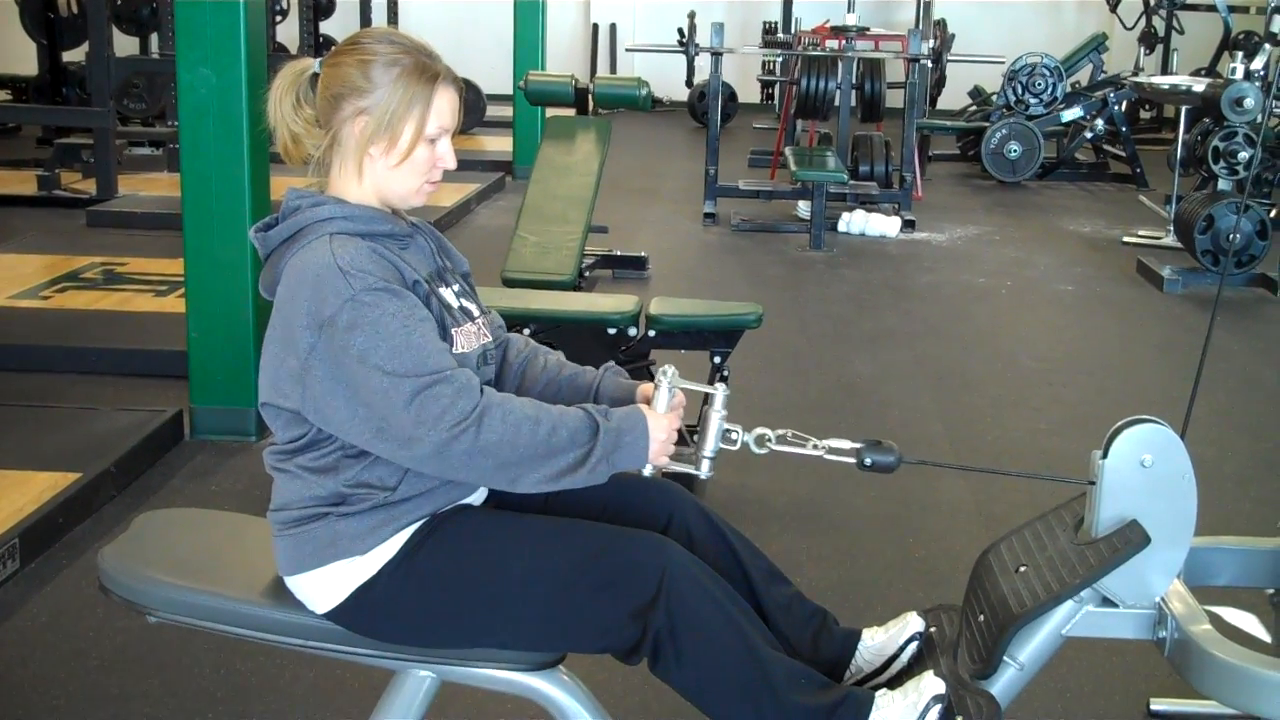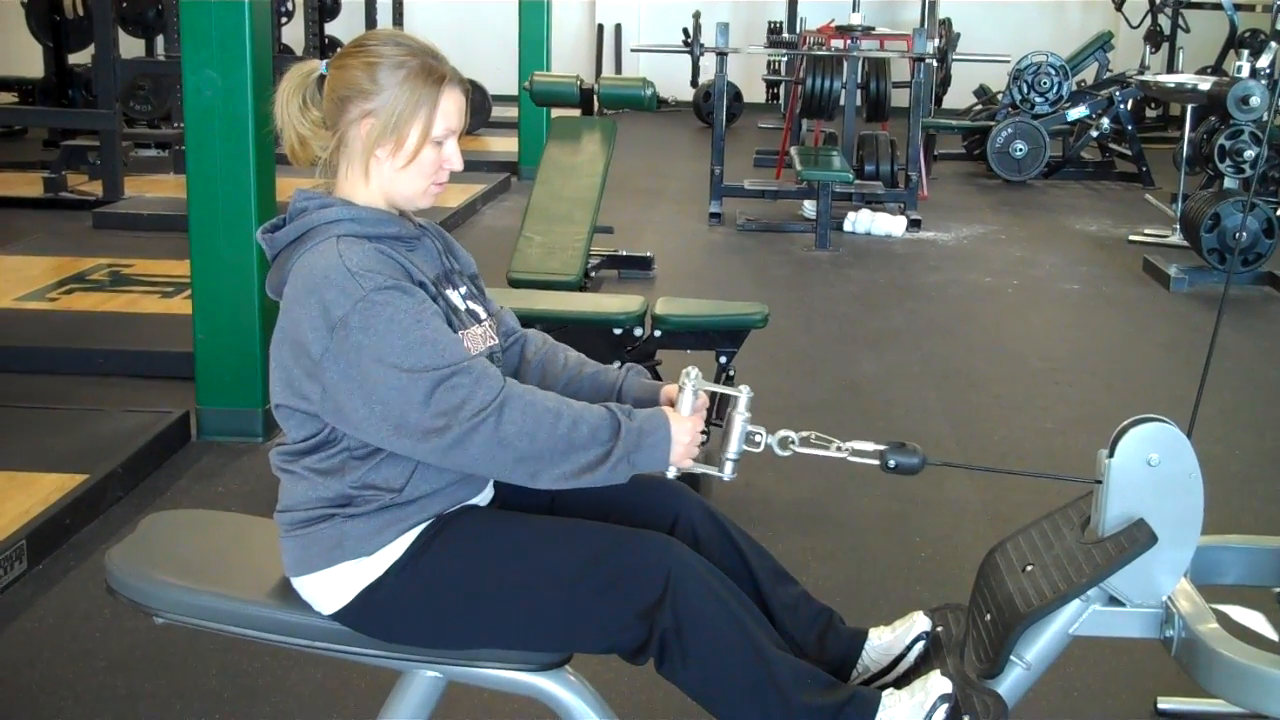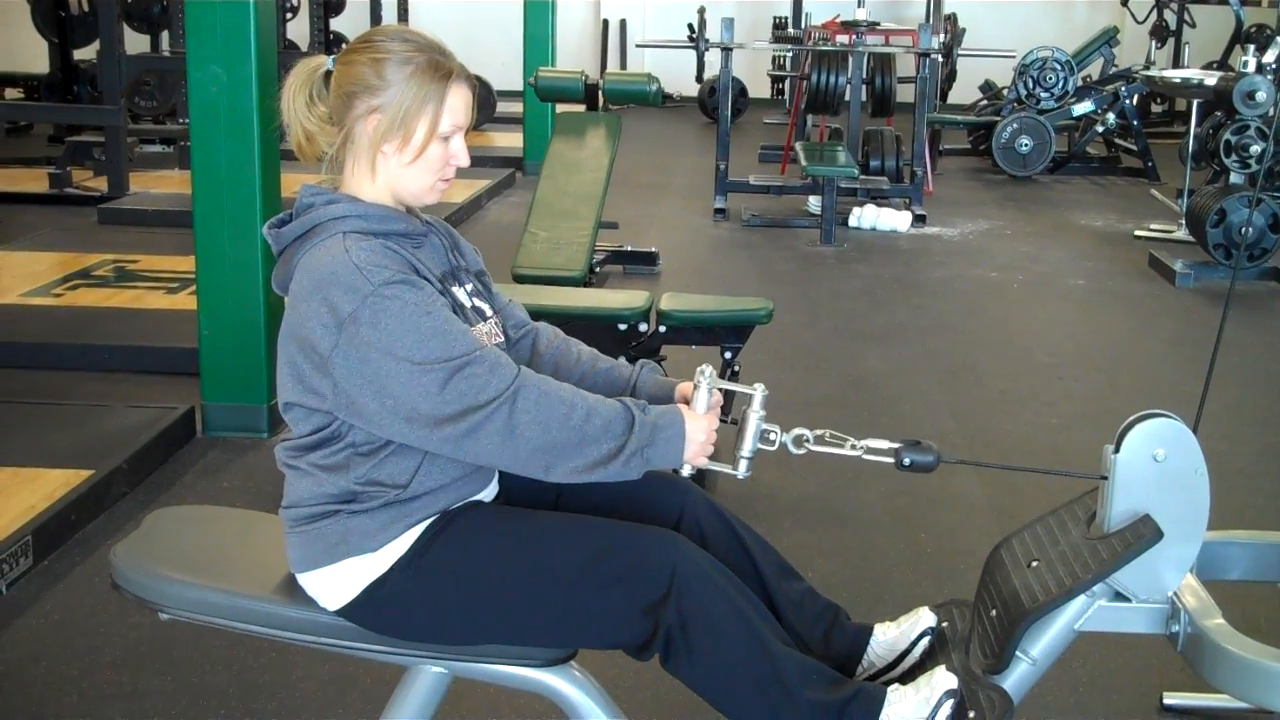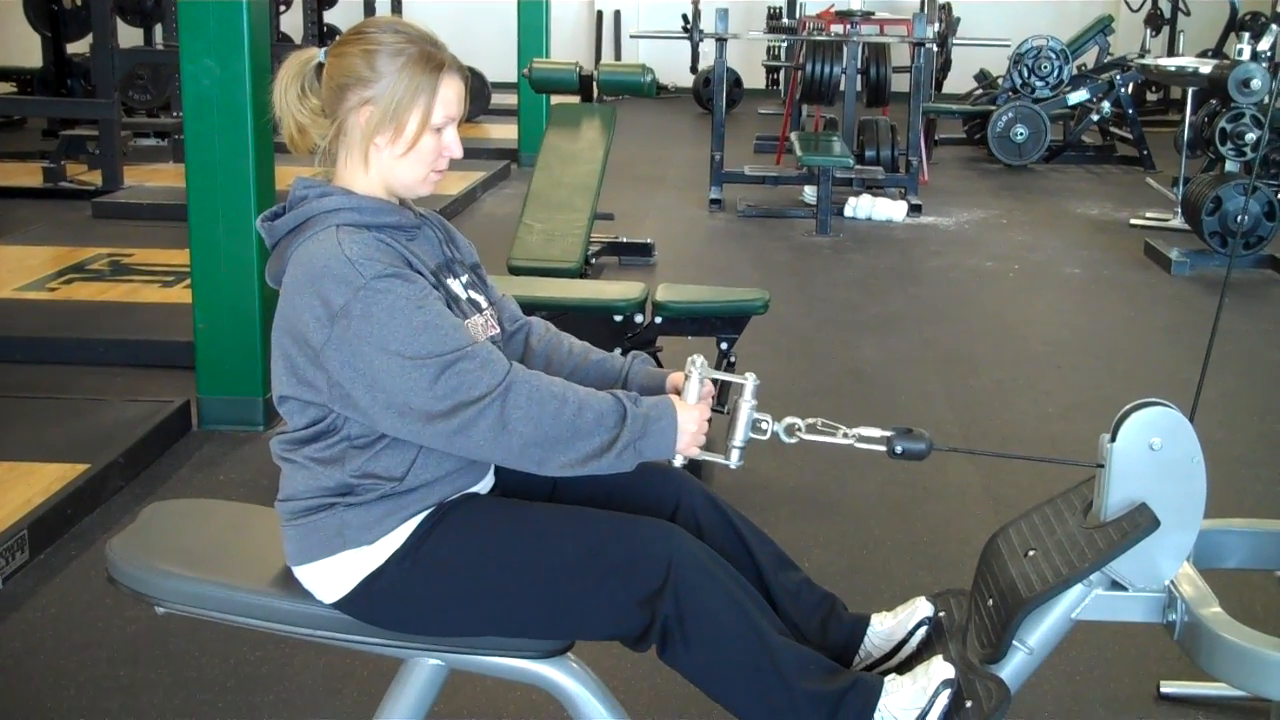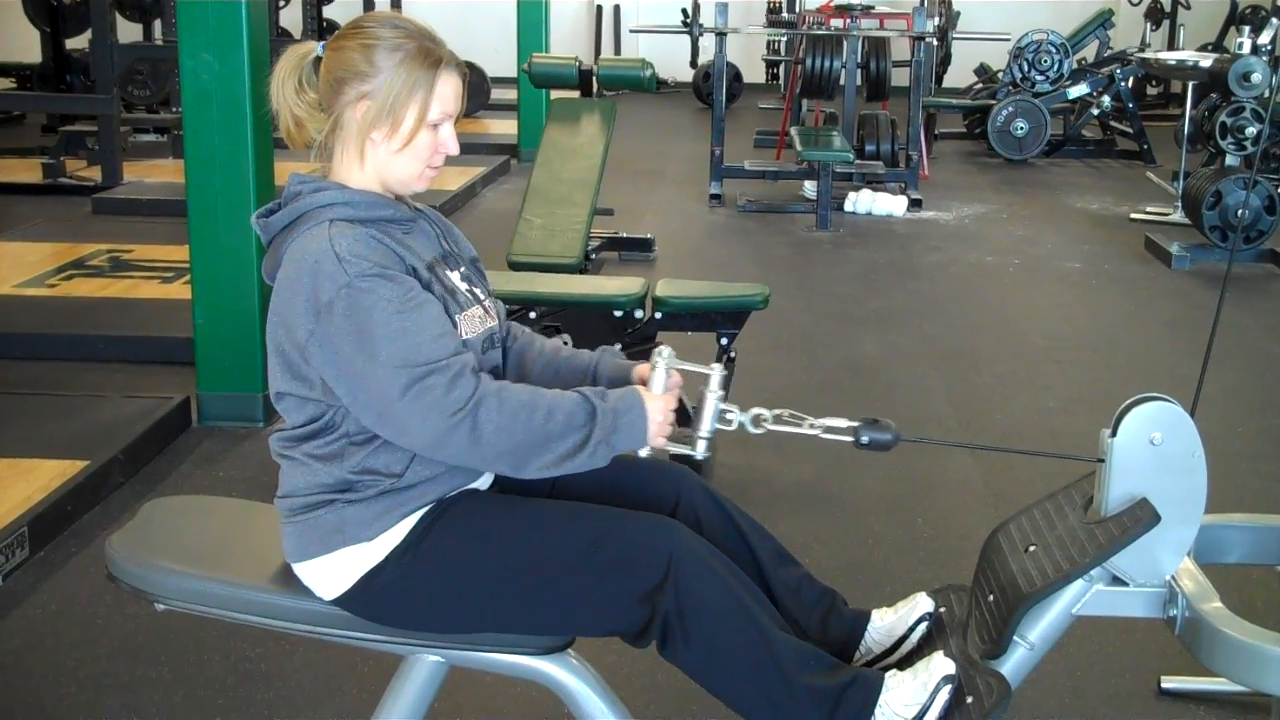
dt=0.3s
person 1, frame 1
left shoulder: (401, 239)
right shoulder: (338, 277)
left elbow: (497, 357)
right elbow: (459, 426)
left wrist: (618, 394)
right wrist: (624, 434)
left hip: (442, 493)
right hip: (373, 553)
left knee: (661, 508)
right knee: (652, 574)
left ankle: (830, 654)
person 1, frame 2
left shoulder: (410, 240)
right shoulder: (346, 280)
left elbow: (513, 353)
right elbow: (486, 416)
left wrist: (641, 395)
right wrist: (647, 437)
left hip: (450, 493)
right hip: (380, 555)
left knee: (669, 510)
right knee: (656, 575)
left ankle: (837, 653)
person 1, frame 3
left shoulder: (415, 236)
right shoulder: (353, 276)
left elbow: (523, 345)
right elbow: (503, 407)
left wrist: (655, 391)
right wrist: (662, 433)
left hip: (457, 486)
right hip: (385, 549)
left knee: (673, 505)
right knee: (661, 571)
left ankle: (842, 648)
person 1, frame 4
left shoulder: (410, 229)
right shoulder: (347, 269)
left elbow: (516, 341)
right elbow: (493, 403)
left wrist: (645, 381)
right wrist: (653, 422)
left hip: (454, 477)
right hip: (381, 542)
left knee: (670, 495)
right knee: (660, 562)
left ankle: (841, 640)
person 1, frame 5
left shoulder: (404, 224)
right shoulder: (340, 263)
left elbow: (497, 349)
right elbow: (462, 414)
left wrist: (615, 373)
right wrist: (622, 417)
left hip: (451, 477)
right hip: (382, 537)
left knee: (671, 491)
right knee: (659, 557)
left ankle: (841, 636)
